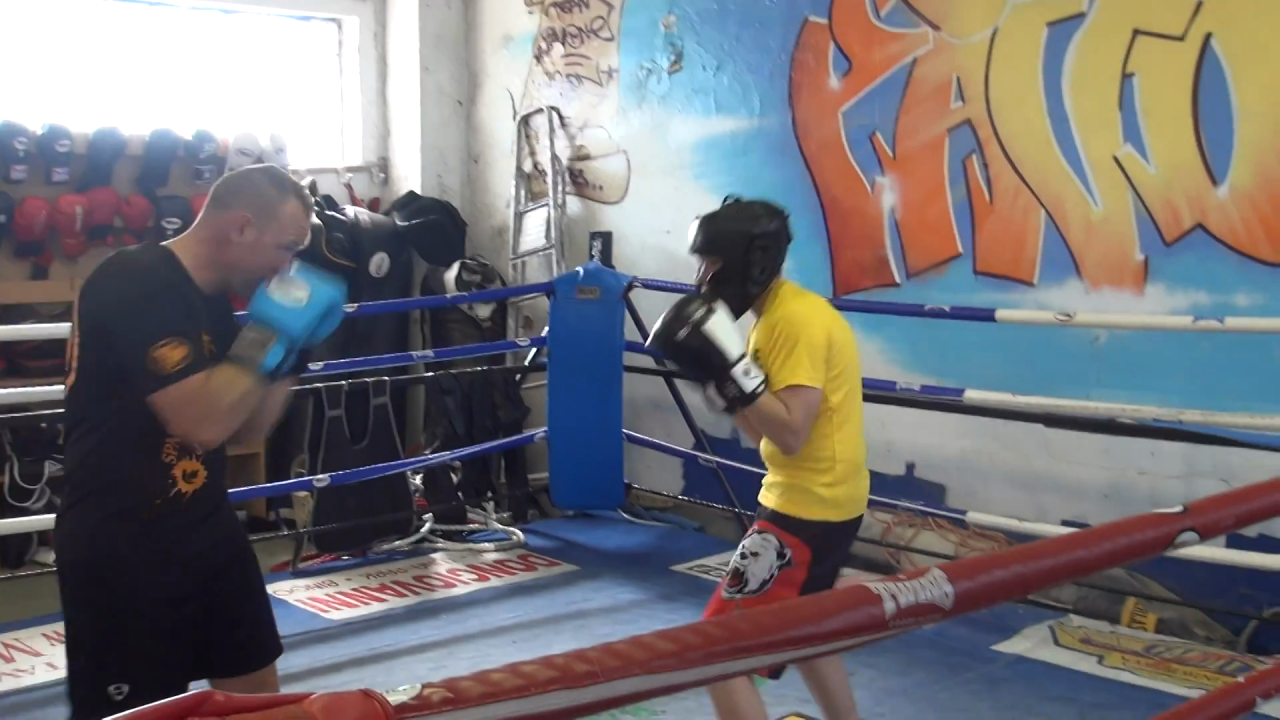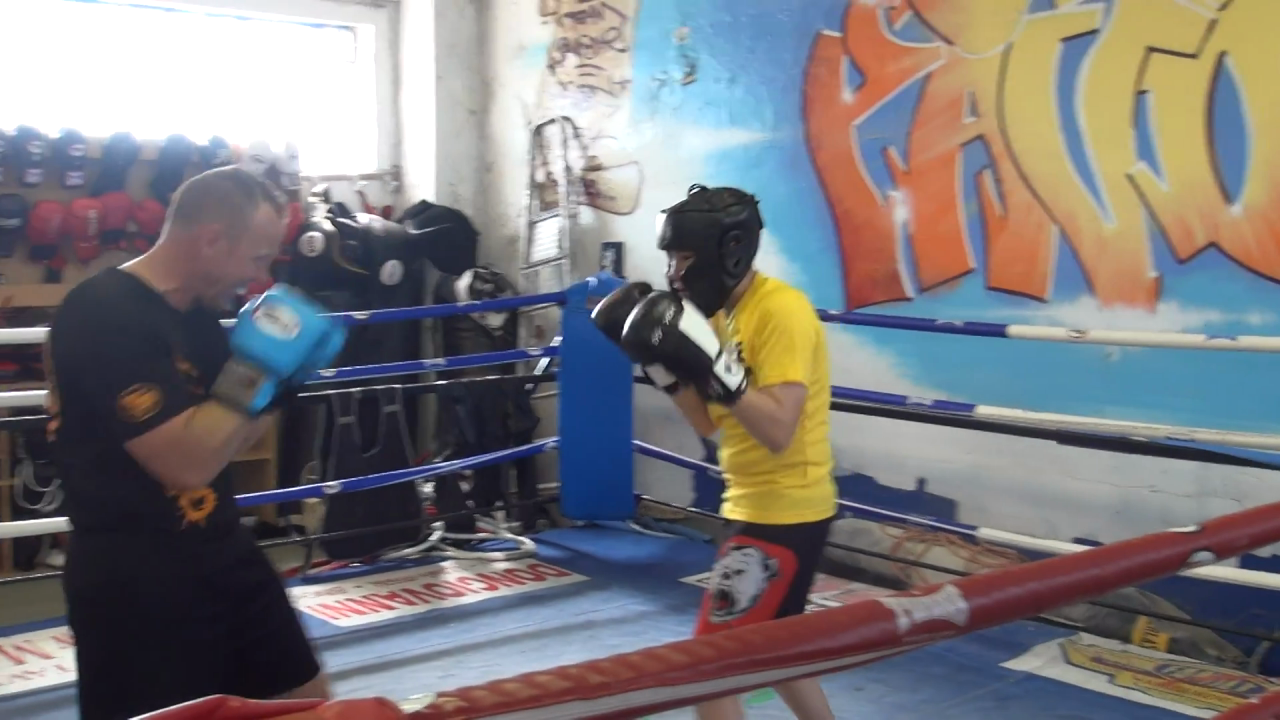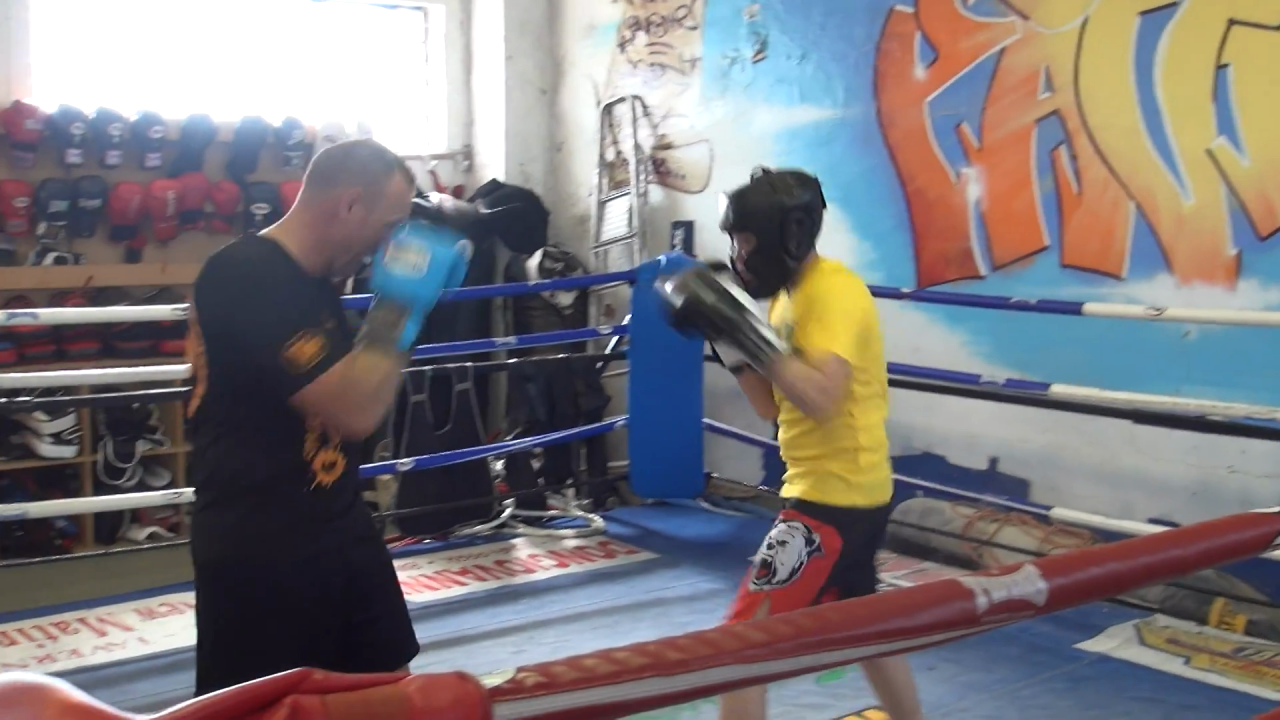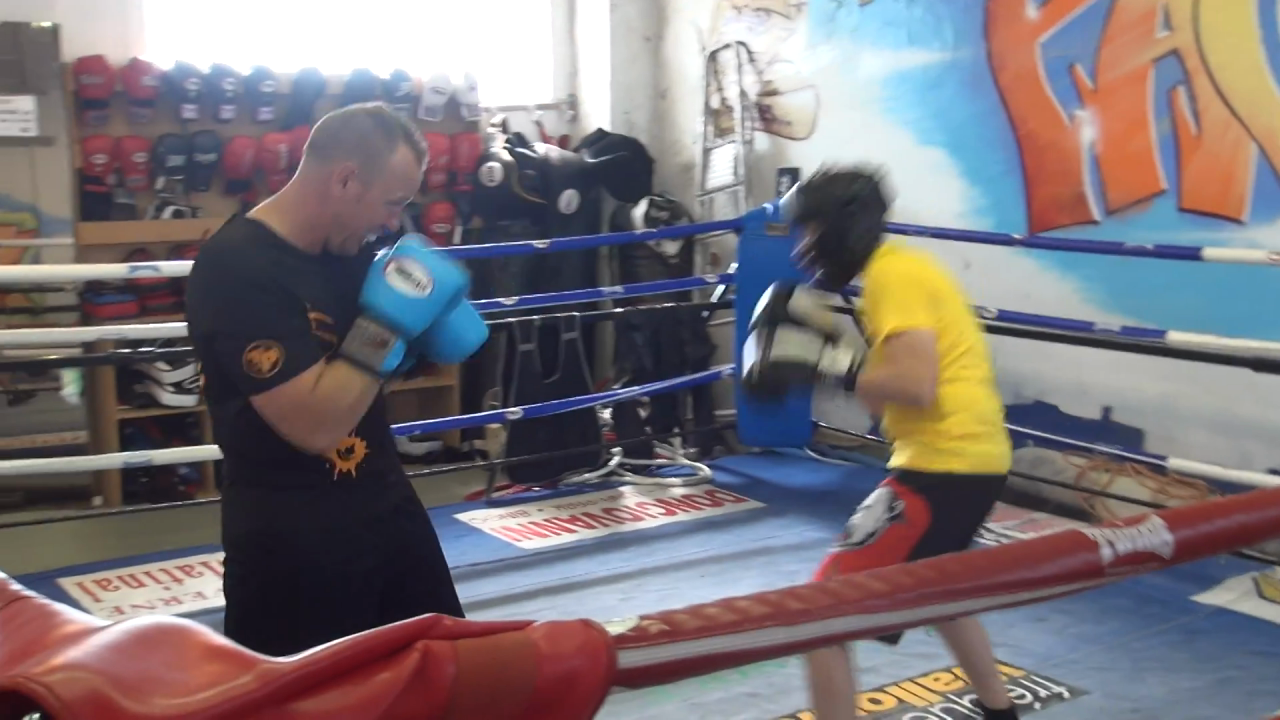
dt=0.5s
person 1, frame 1
left shoulder: (212, 304)
right shoulder: (132, 284)
left elbow: (246, 428)
right elbow: (203, 423)
left wrist: (291, 350)
right wrist: (273, 331)
left hip: (204, 531)
right hip: (118, 544)
person 1, frame 2
left shoulder: (198, 314)
right shoulder: (101, 316)
right elbow: (188, 462)
left wrist: (284, 371)
right wrist: (256, 365)
left hip: (221, 555)
right hip: (131, 578)
person 1, frame 3
left shoulder: (310, 279)
right shoulder: (246, 279)
left elbow: (361, 382)
right elbow: (355, 410)
left wrist: (403, 295)
right wrist: (399, 308)
left hip: (336, 525)
right hip: (258, 540)
person 1, frame 4
left shoulder: (344, 250)
right shoulder: (235, 271)
right elbow: (316, 425)
left wrist: (428, 333)
right wrist: (389, 322)
left hip: (383, 502)
right hip: (288, 531)
person 2, frame 1
left shoulder: (795, 317)
right shoulder: (768, 317)
left elbow: (793, 435)
right elbow: (765, 432)
left wrist: (732, 365)
right wrist: (711, 372)
left hip: (808, 506)
right hip: (825, 502)
person 2, frame 2
left shoulder: (781, 310)
right shoulder: (723, 312)
left elbow: (779, 432)
right elbow: (707, 422)
left wrist: (710, 364)
right wrist: (656, 356)
left hip: (783, 511)
right hip: (760, 507)
person 2, frame 3
left shoulder: (833, 293)
right shoulder: (791, 296)
left elbow: (820, 399)
right elbow: (769, 402)
left wrist: (753, 329)
right wrist: (734, 335)
left hip: (835, 498)
right hip: (854, 491)
person 2, frame 4
left shoulder: (895, 274)
right shoulder: (903, 269)
left elbow: (916, 387)
right elbow: (889, 390)
left wrist: (825, 361)
right wrist: (829, 338)
left hip: (944, 465)
right hip: (978, 461)
